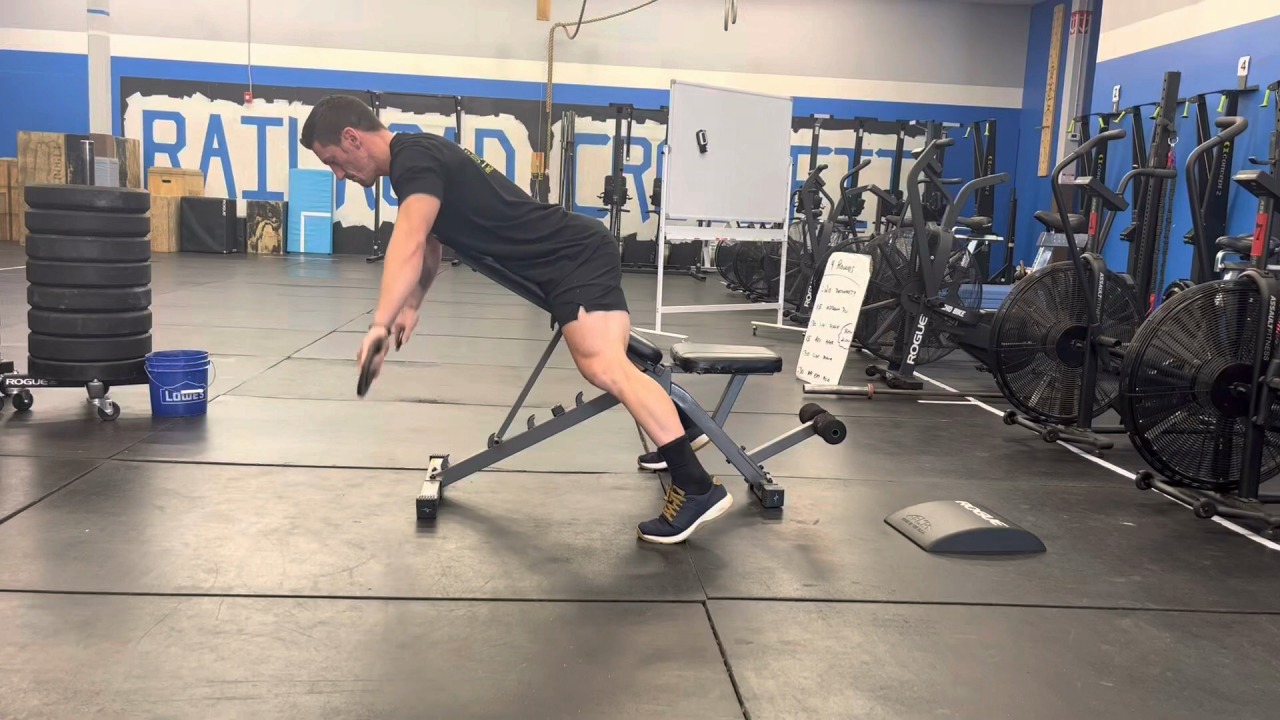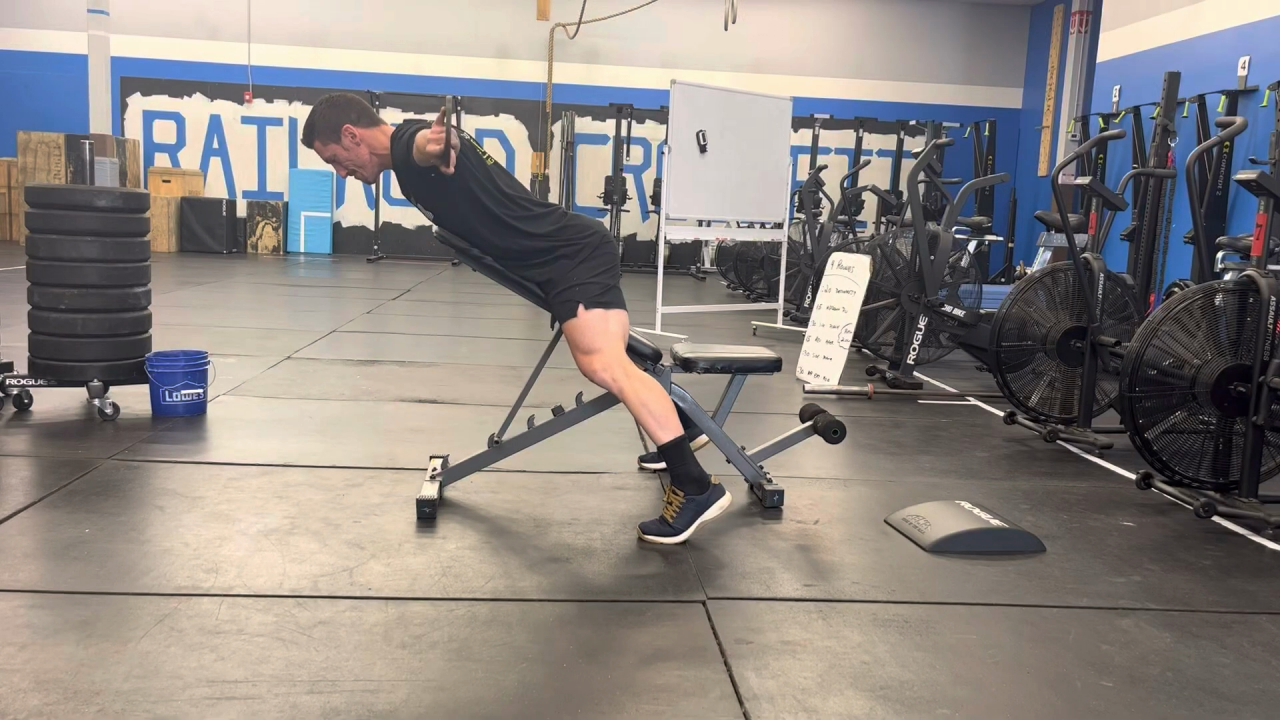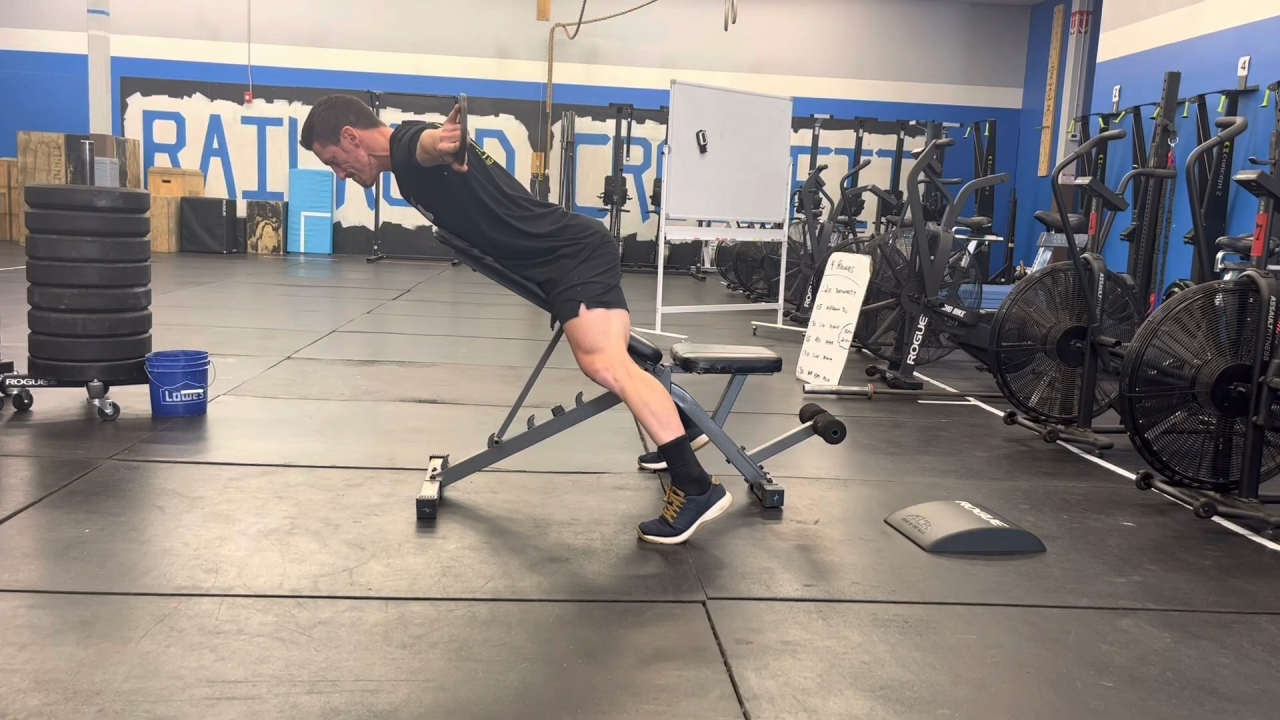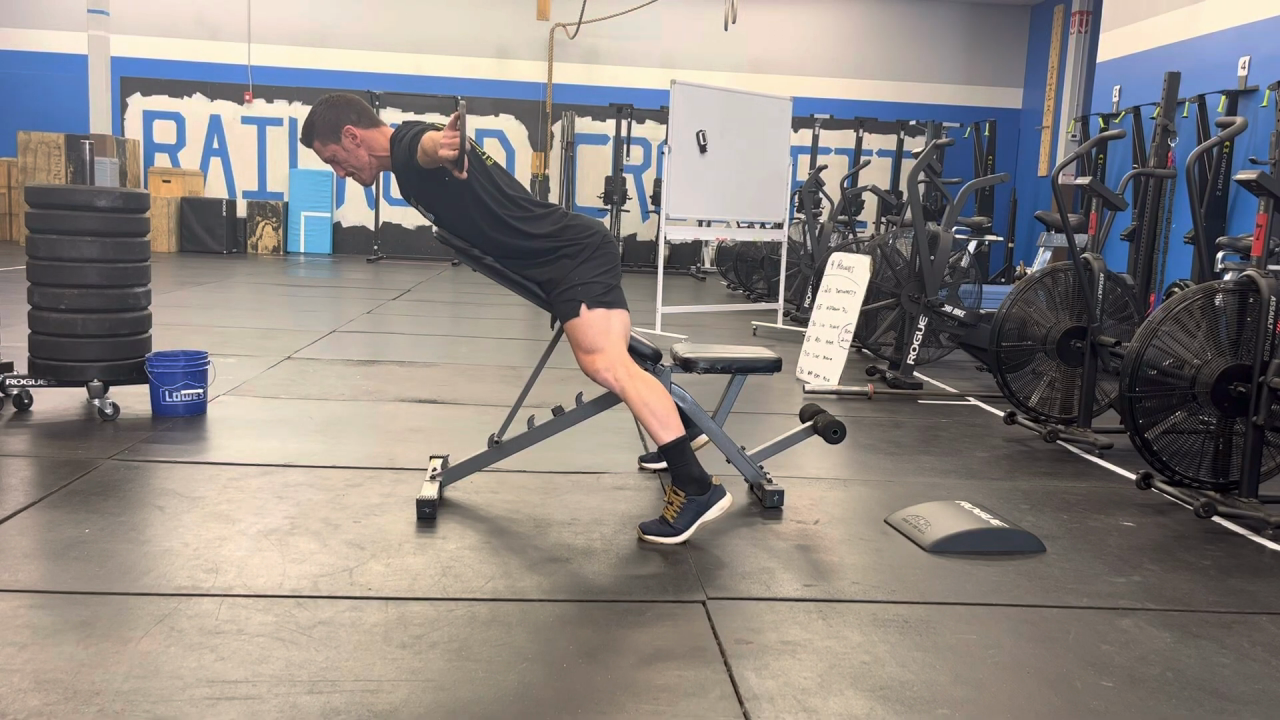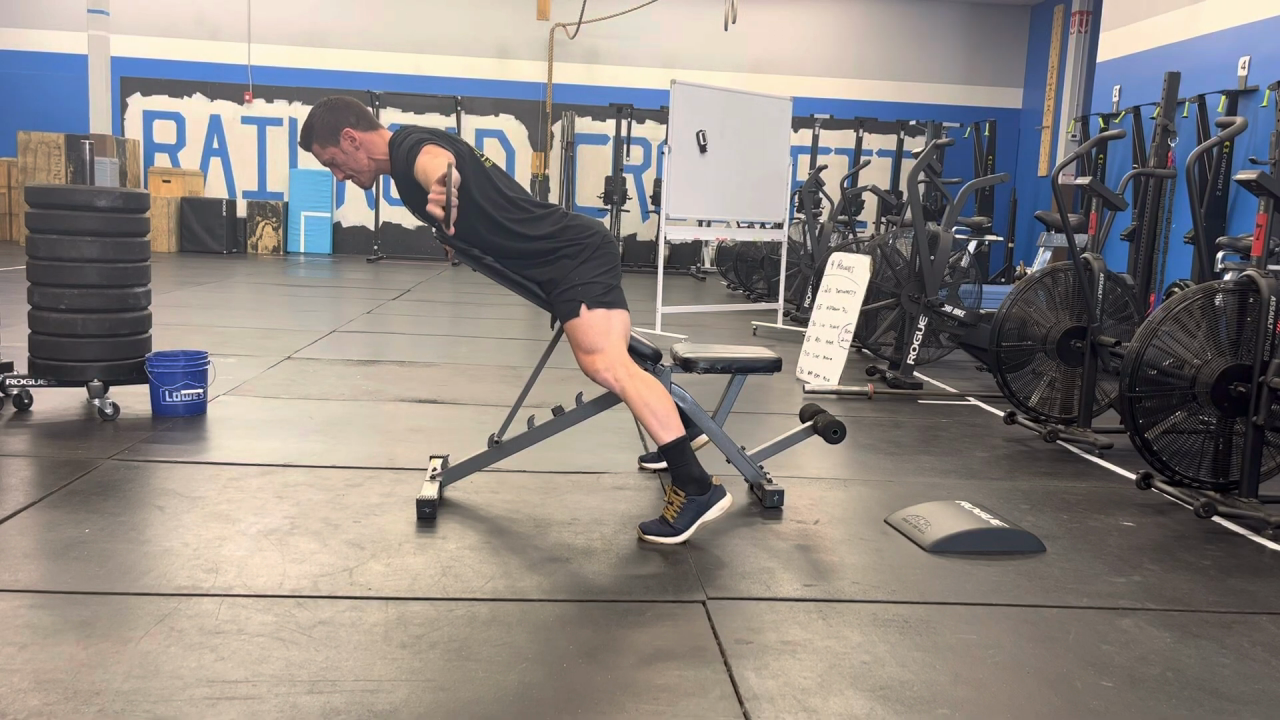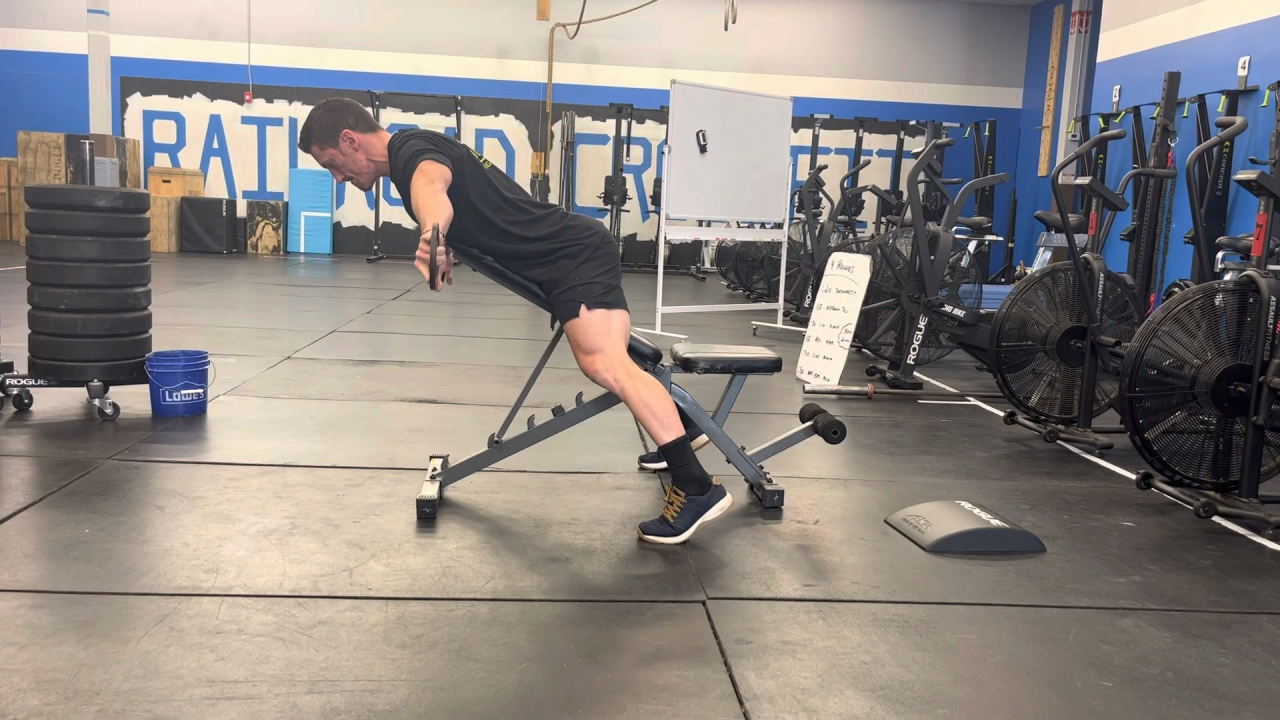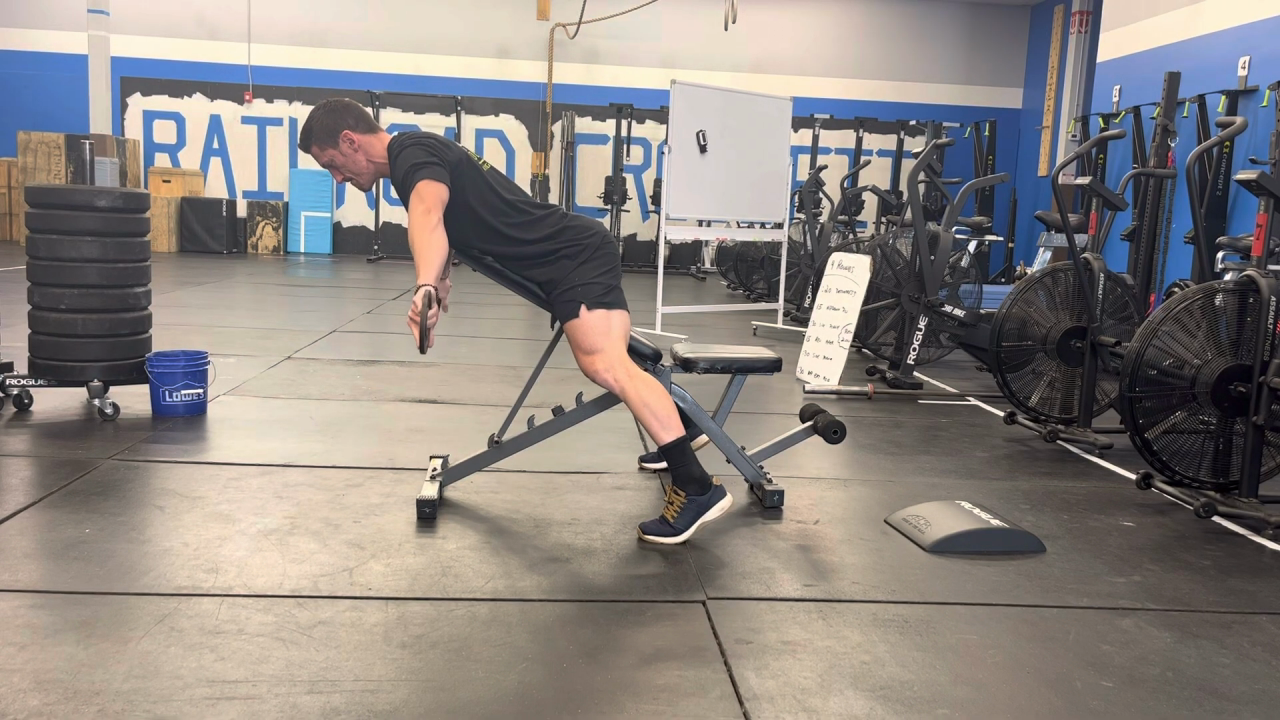
dt=0.7s
person 1, frame 1
left shoulder: (412, 157)
right shoulder: (418, 155)
left elbow: (408, 246)
right elbow: (429, 246)
left wrist: (381, 324)
right wrist: (412, 305)
left hip: (575, 256)
right hip: (571, 253)
left knee: (602, 366)
right knee: (608, 359)
left ankle: (696, 486)
right ankle: (681, 427)
person 1, frame 2
left shoulder: (410, 143)
right shoulder: (409, 156)
left elbow: (431, 142)
left wrist: (439, 143)
left hip: (573, 254)
right hip: (569, 251)
left knee: (602, 364)
right knee: (607, 355)
left ankle: (695, 486)
right ankle: (681, 426)
person 1, frame 3
left shoulder: (409, 145)
right shoulder: (409, 159)
left elbow: (431, 144)
left wrist: (444, 142)
left hip: (573, 253)
right hip: (568, 252)
left knee: (604, 363)
right knee: (610, 356)
left ankle: (696, 487)
right ankle: (681, 426)
person 1, frame 4
left shoulder: (408, 144)
right shoulder: (409, 158)
left elbow: (430, 143)
left wrist: (445, 144)
left hip: (574, 254)
right hip: (569, 252)
left knee: (604, 363)
right knee: (608, 355)
left ankle: (696, 487)
right ankle: (681, 426)
person 1, frame 5
left shoulder: (409, 147)
right shoulder: (412, 149)
left elbow: (435, 161)
left wrist: (442, 183)
right wrist: (451, 232)
left hip: (574, 253)
right hip: (571, 251)
left knee: (604, 362)
right knee: (610, 355)
left ankle: (697, 487)
right ankle: (681, 426)
person 1, frame 6
left shoulder: (411, 149)
right shoulder: (414, 149)
left elbow: (431, 187)
left wrist: (432, 237)
right wrist: (445, 250)
left hip: (576, 253)
right hip: (571, 251)
left knee: (604, 363)
right knee: (608, 355)
left ankle: (697, 486)
right ankle: (681, 427)
person 1, frame 7
left shoulder: (411, 155)
right shoulder: (414, 152)
left elbow: (427, 215)
right elbow: (449, 219)
left wrist: (425, 287)
right wrist: (439, 280)
left hip: (574, 254)
right hip: (571, 252)
left knee: (603, 363)
right knee: (607, 356)
left ankle: (697, 487)
right ankle: (681, 427)
